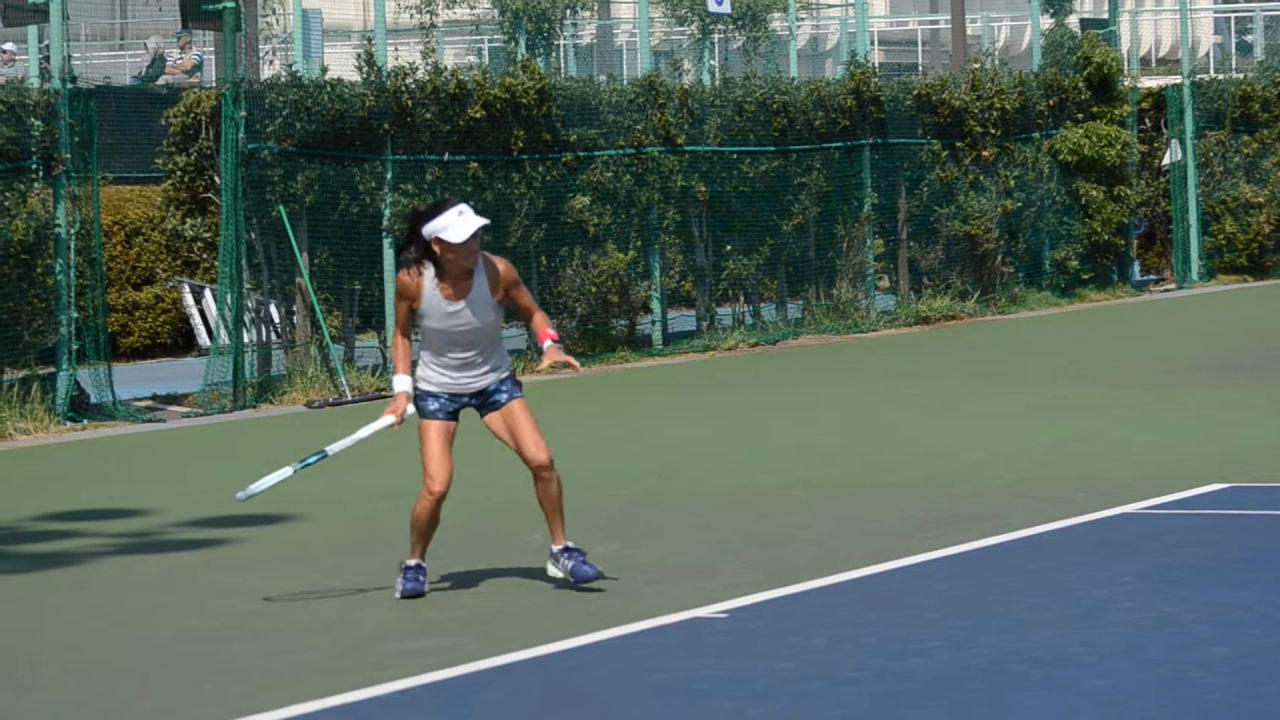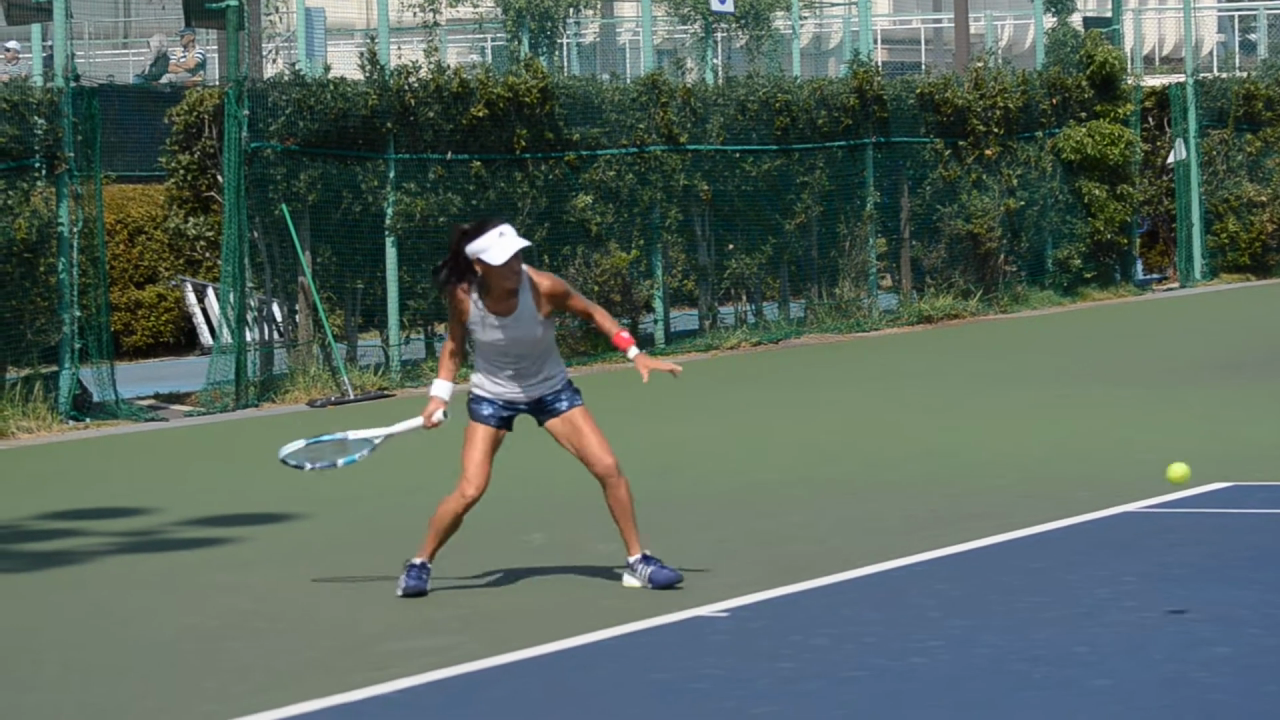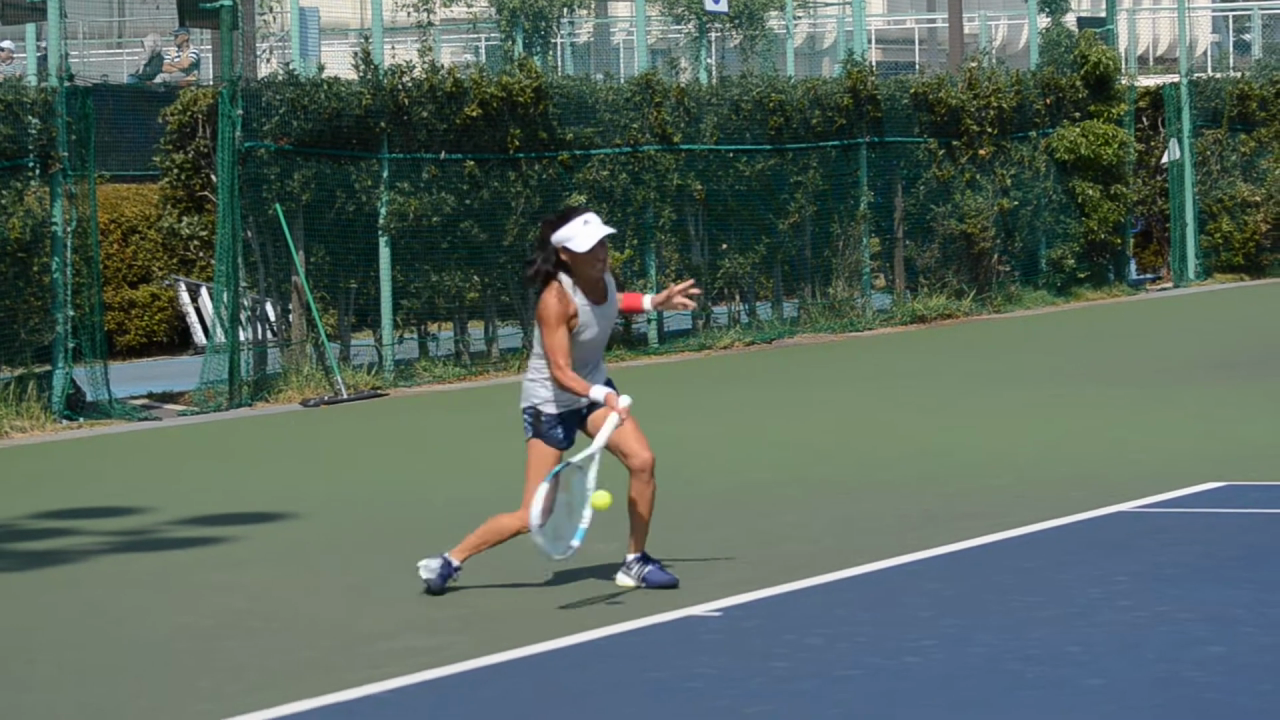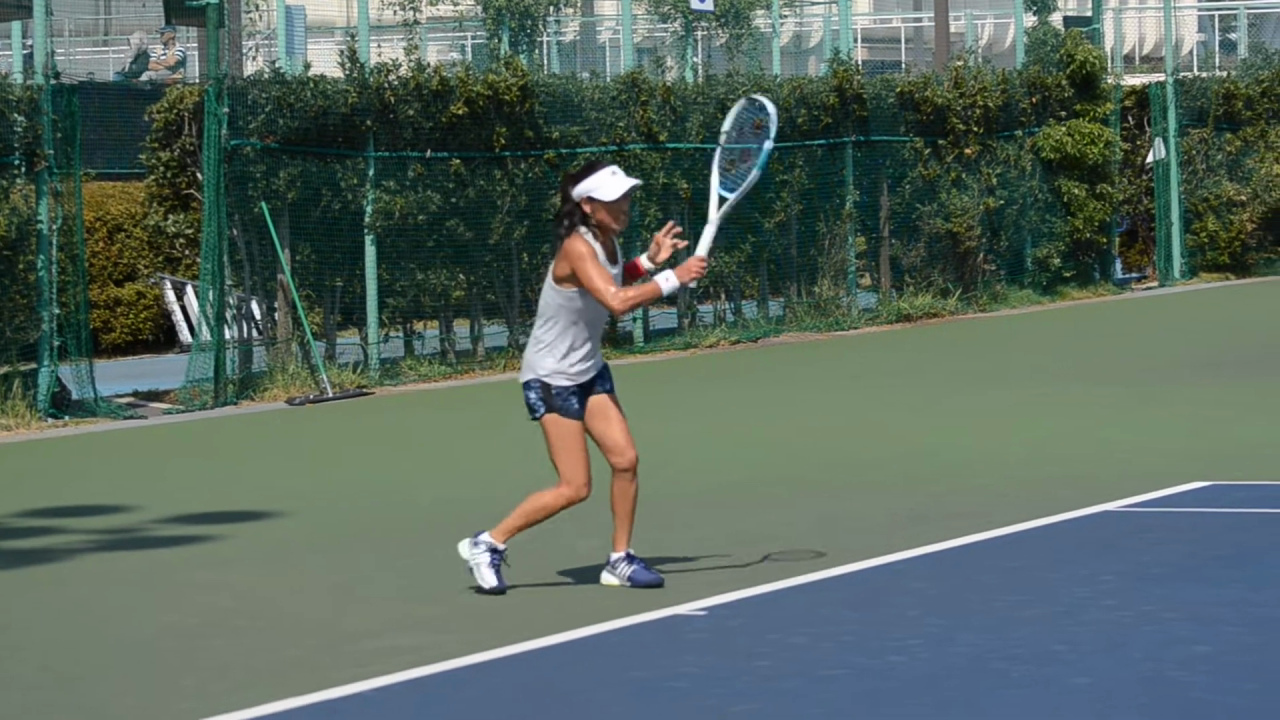
dt=0.2s
person 1, frame 1
left shoulder: (498, 271)
right shoulder: (411, 279)
left elbow: (533, 312)
right elbow: (402, 333)
left wrist: (552, 346)
right wrist: (401, 387)
left hip: (493, 379)
right hip: (437, 387)
left knee: (541, 460)
right knee: (437, 487)
left ankle: (561, 551)
right ankle: (414, 564)
person 1, frame 2
left shoulder: (544, 286)
right shoulder: (461, 294)
left elbow: (592, 311)
right elbow: (454, 343)
left wrist: (636, 354)
right wrist: (440, 393)
left hip: (549, 387)
right hip: (493, 393)
left knee: (607, 466)
right knee: (468, 491)
left ankle: (638, 560)
right ankle: (420, 563)
person 1, frame 3
left shoulder: (602, 271)
right shoulder: (554, 299)
right elbow: (561, 374)
left wrist: (655, 301)
right wrist: (605, 398)
left hip: (593, 389)
right hip: (551, 402)
left knee: (642, 460)
right knee: (534, 516)
left ankle: (636, 561)
right ankle: (450, 559)
person 1, frame 4
left shoulder: (609, 236)
right shoulder: (577, 247)
right elbow: (617, 302)
left wrist: (652, 259)
right wrist: (674, 279)
left hip: (589, 370)
right hip: (551, 377)
left knee: (626, 461)
right knee: (575, 487)
left ankle: (621, 560)
right ankle: (489, 543)
